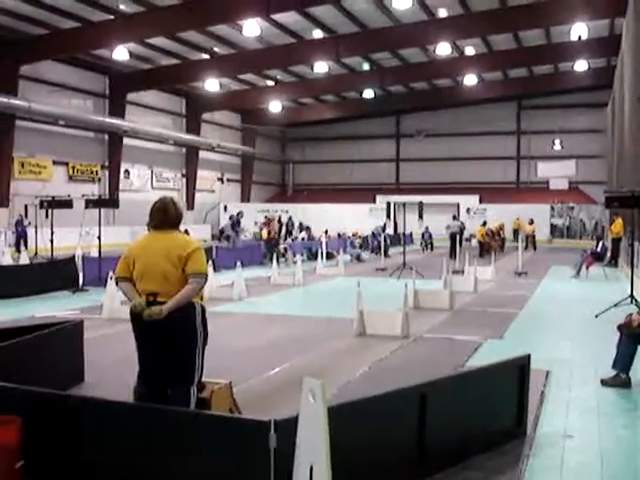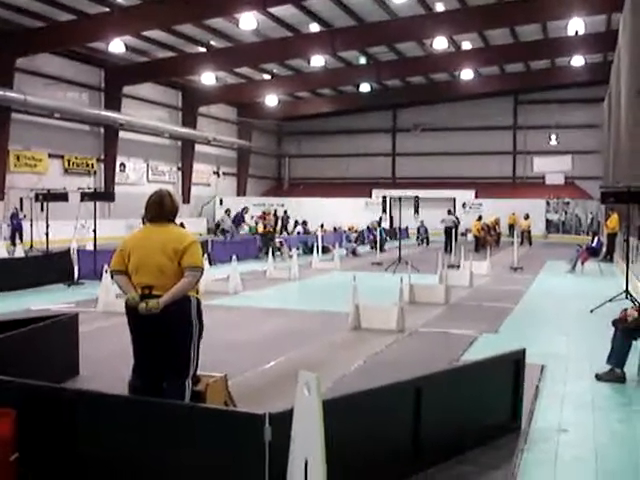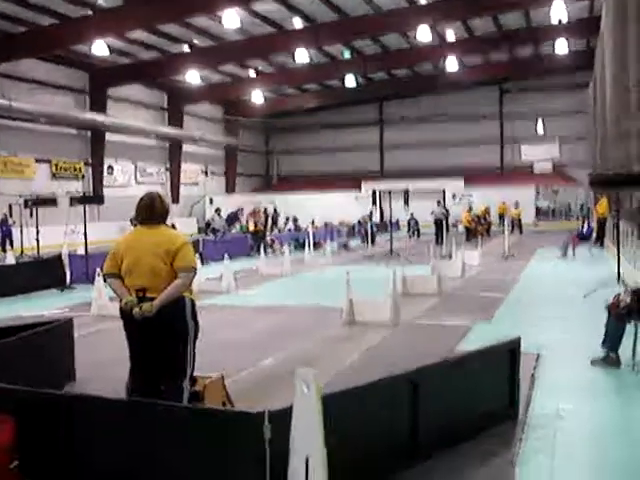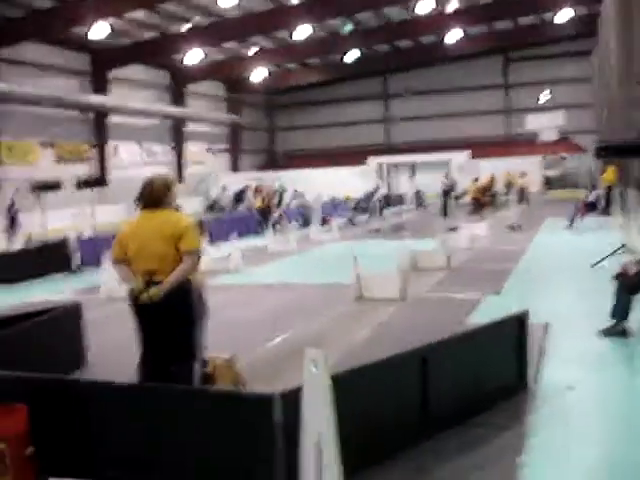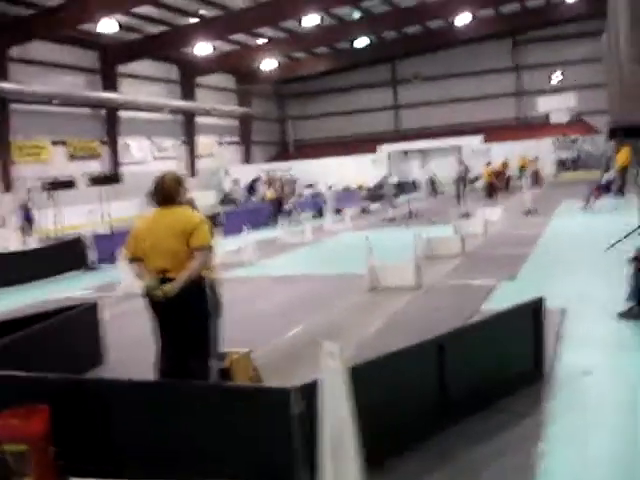
dt=0.3s
person 1, frame 1
left shoulder: (136, 246)
right shoulder: (189, 245)
left elbow: (122, 278)
right elbow: (196, 283)
left wrist: (136, 300)
right wrist: (167, 307)
left hip: (145, 316)
right hip: (181, 316)
left knee: (148, 374)
right knee: (184, 378)
person 1, frame 2
left shoulder: (132, 239)
right shoulder: (185, 239)
left elbow: (117, 271)
right elbow: (192, 276)
left wrist: (132, 294)
right wrist: (163, 301)
left hip: (139, 310)
right hip: (177, 309)
left knee: (143, 367)
right knee: (179, 371)
person 1, frame 3
left shoulder: (123, 242)
right shoulder: (176, 240)
left elbow: (110, 274)
right elbow: (185, 277)
left wrist: (126, 298)
right wrist: (157, 303)
left hip: (134, 312)
right hip: (171, 310)
left knee: (140, 369)
right knee: (176, 372)
person 1, frame 4
left shoulder: (129, 227)
right shoulder: (181, 222)
left elbow: (119, 260)
right elbow: (191, 260)
left wrist: (135, 283)
right wrist: (166, 286)
left hip: (144, 296)
right hip: (177, 293)
left knee: (152, 350)
right knee: (185, 352)
person 1, frame 5
left shoulder: (142, 224)
right shoulder: (192, 218)
left elbow: (133, 259)
right elbow: (202, 257)
left wrist: (150, 281)
right wrist: (178, 284)
left hip: (158, 292)
right hip: (192, 289)
left knee: (170, 347)
right knee: (202, 348)
